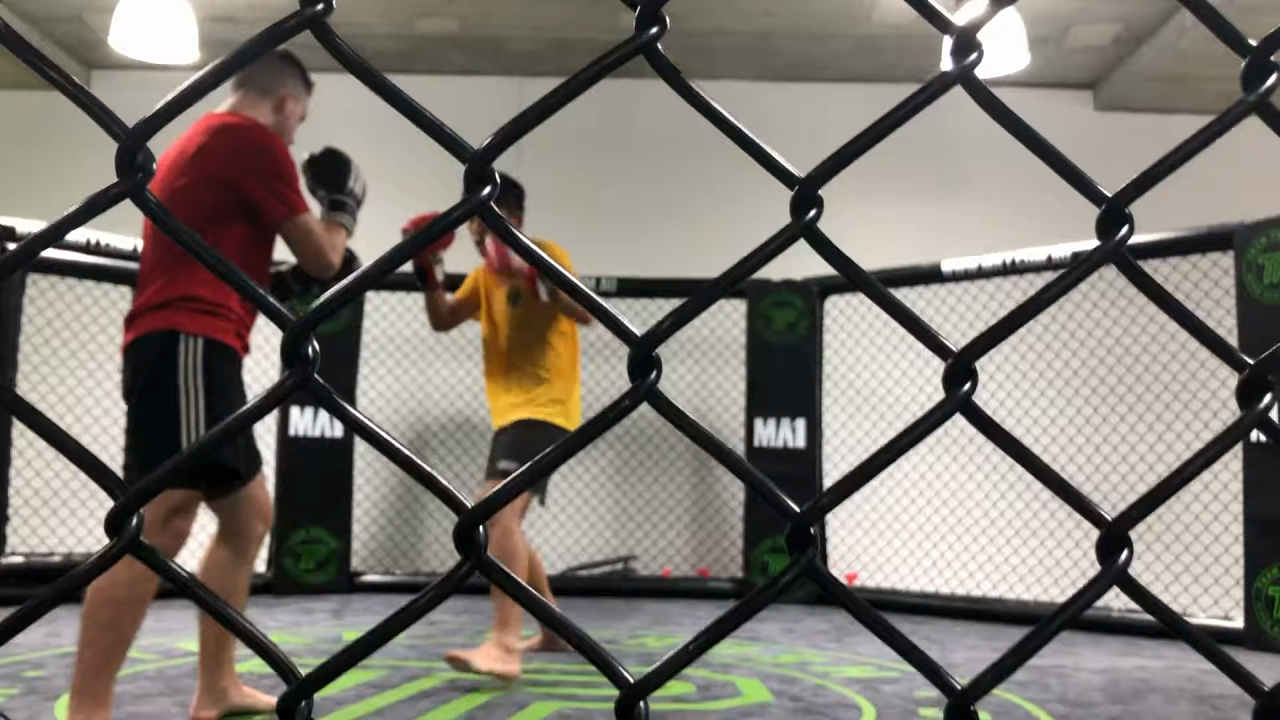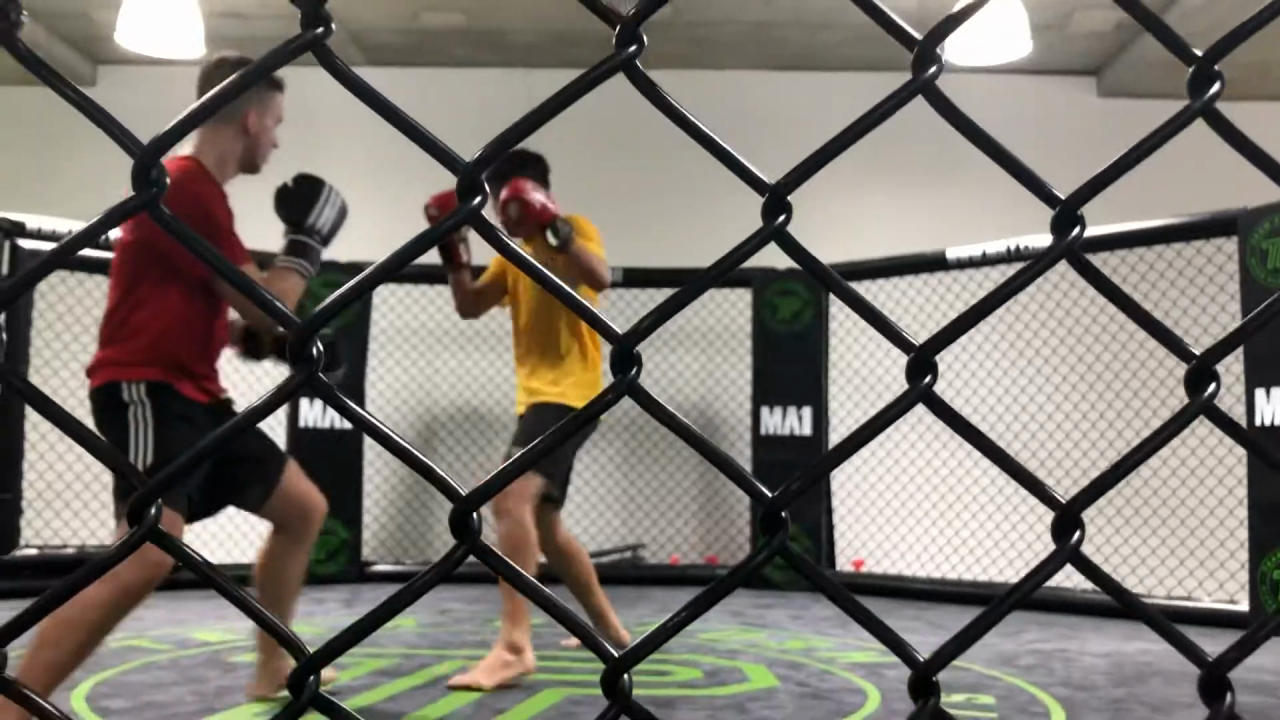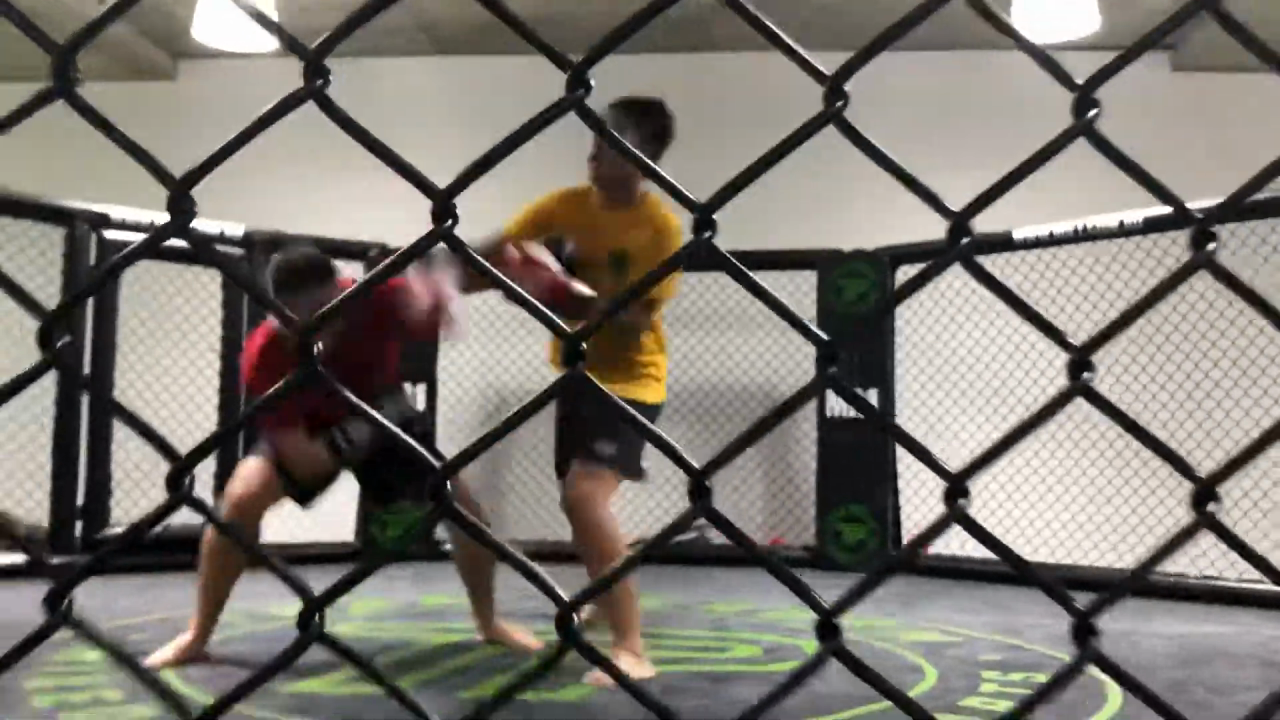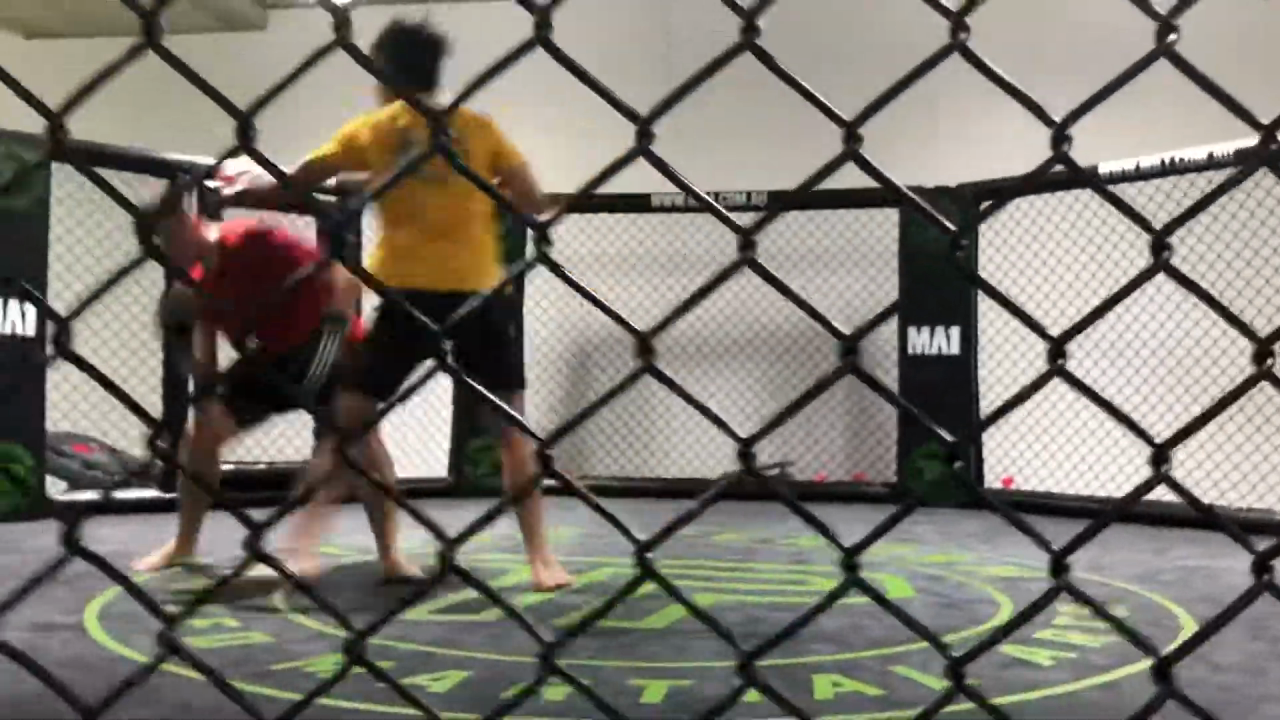
dt=0.7s
person 1, frame 1
left shoulder: (547, 255)
right shoulder: (485, 274)
left elbow: (584, 312)
right elbow: (442, 320)
left wrist: (534, 278)
right wrist: (427, 269)
left hip: (546, 410)
right hip: (509, 412)
left knee: (500, 509)
right knee: (503, 524)
left ankle: (504, 645)
right ankle: (553, 629)
person 1, frame 2
left shoulder: (574, 230)
right shoulder: (512, 257)
left elbow: (595, 276)
right elbow: (467, 306)
left wrist: (549, 226)
right wrist: (452, 247)
left hip: (569, 395)
right hip: (537, 396)
left knee: (513, 496)
right knee: (545, 519)
left ankle: (513, 649)
right ankle: (609, 627)
person 1, frame 3
left shoulder: (662, 231)
right shoulder: (564, 207)
left elbow: (638, 325)
right elbow: (489, 253)
left hip: (631, 384)
right hip: (576, 381)
left knee: (583, 497)
right knee: (587, 499)
left ankle: (630, 648)
right ankle: (610, 608)
person 1, frame 4
left shoulder: (369, 130)
right shoulder: (480, 129)
left elbow: (293, 184)
right elbow: (534, 204)
left wrist: (235, 192)
left hip: (411, 294)
right hip: (478, 294)
left knee: (352, 418)
right knee: (509, 426)
right ankle: (540, 558)
person 2, frame 1
left shoulder: (204, 142)
right shoulder: (249, 137)
right elbow: (322, 259)
right wrist: (343, 201)
left hip: (186, 347)
right hip: (188, 343)
left knee: (248, 515)
right knee: (164, 520)
person 2, frame 2
left shoulder: (202, 189)
right shoulder: (187, 188)
right elbow: (266, 303)
left wrist: (278, 339)
right wrist: (308, 239)
left hip: (199, 394)
right hip: (147, 391)
left knee: (305, 508)
right knee: (151, 557)
left ankle: (276, 662)
person 2, frame 3
left shoulder: (367, 297)
right shoulder: (264, 358)
right elbow: (302, 459)
right wrist: (353, 435)
left hip: (381, 423)
right hip: (315, 437)
left knee: (463, 509)
right knee: (240, 502)
left ankle: (489, 622)
right ankle: (199, 634)
person 2, frame 4
left shoulder: (255, 240)
right shoulder: (194, 287)
left elbow: (340, 280)
right elbow: (203, 367)
left wrist: (332, 331)
left hip: (326, 340)
right hip: (271, 353)
right knee: (201, 432)
left ankle: (389, 553)
right ankle: (183, 544)
